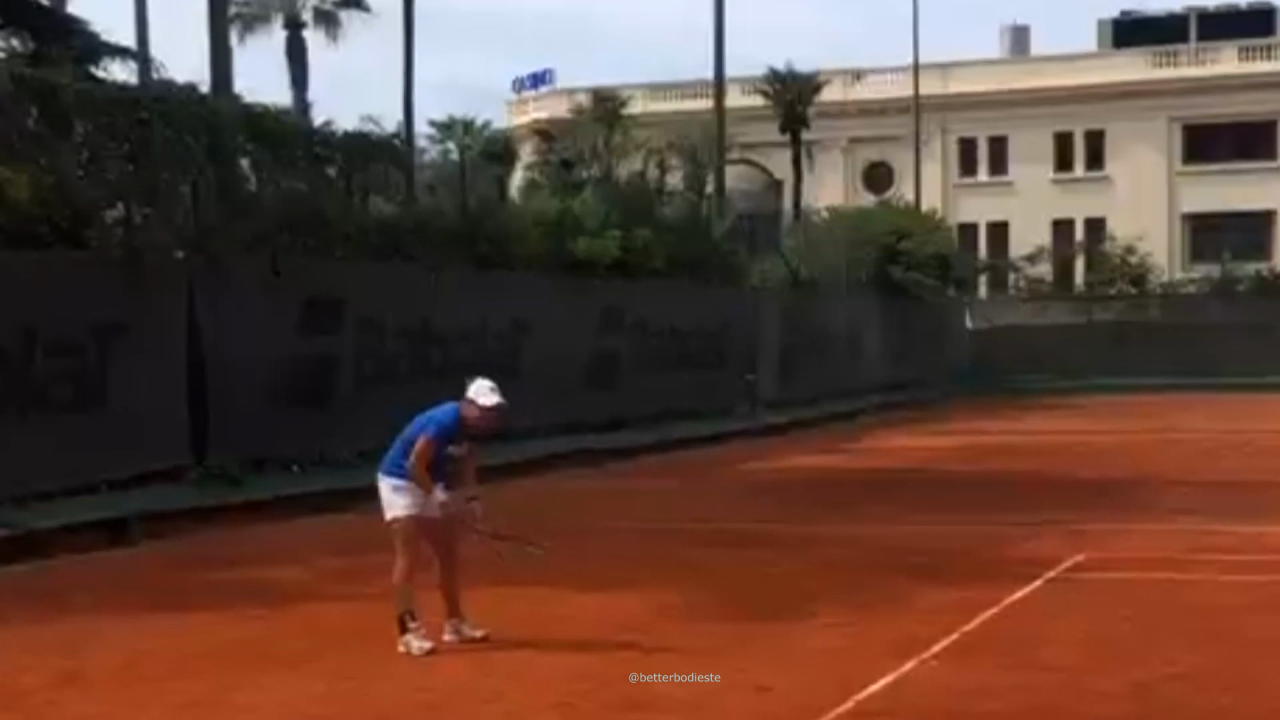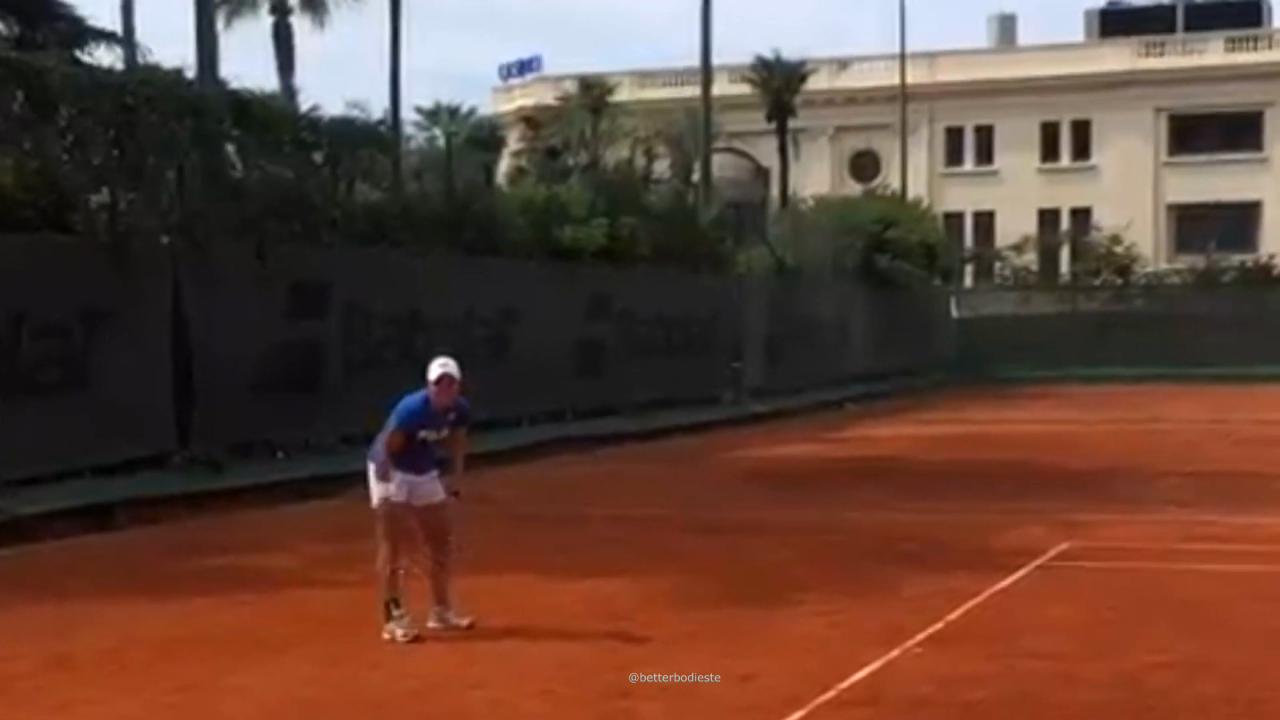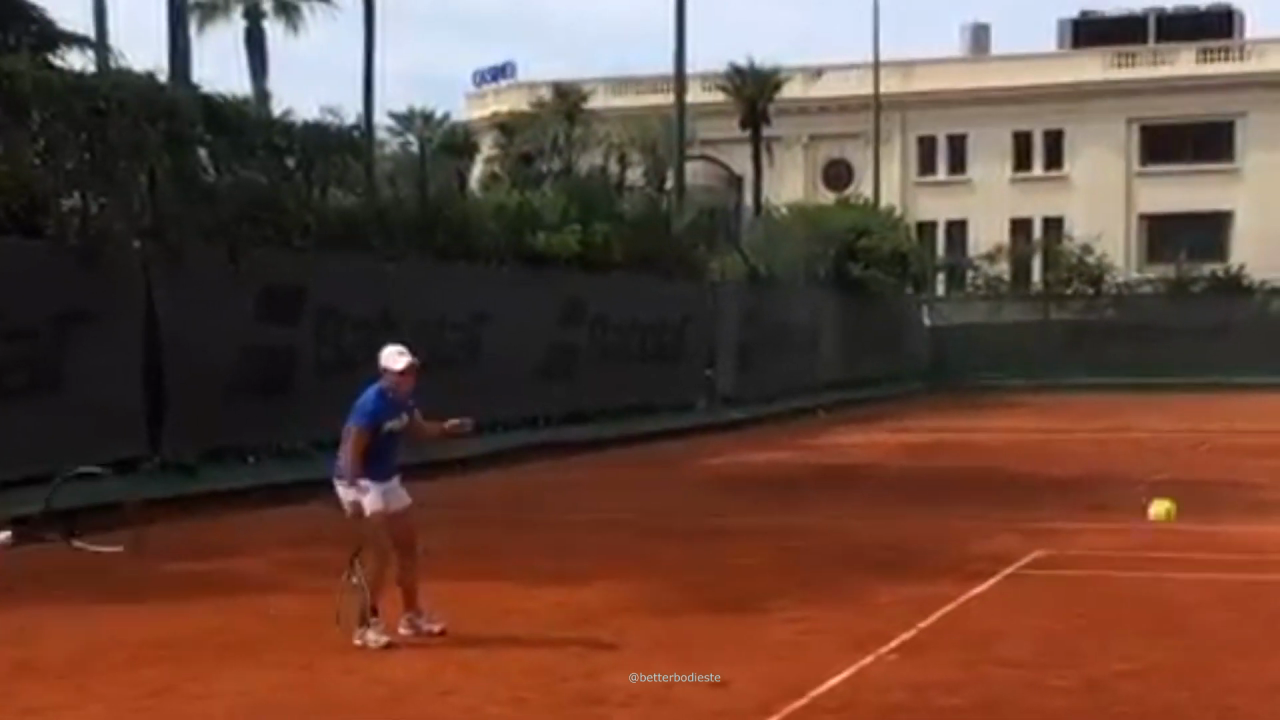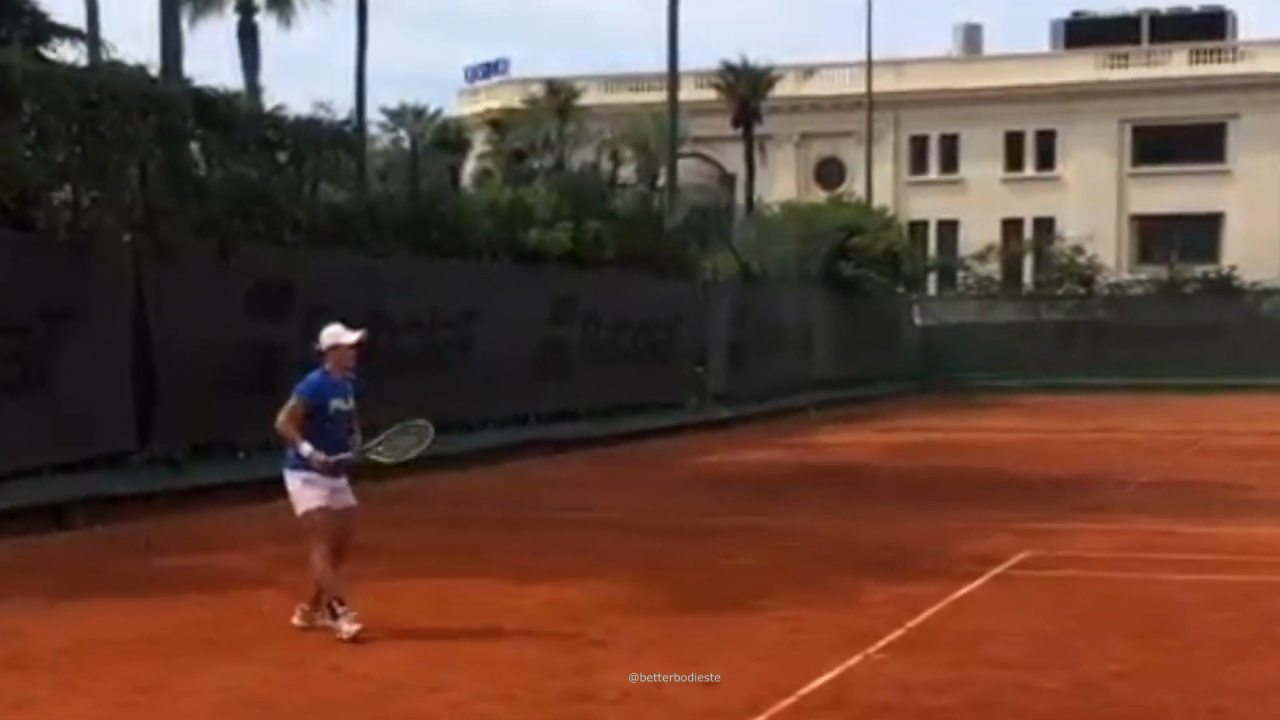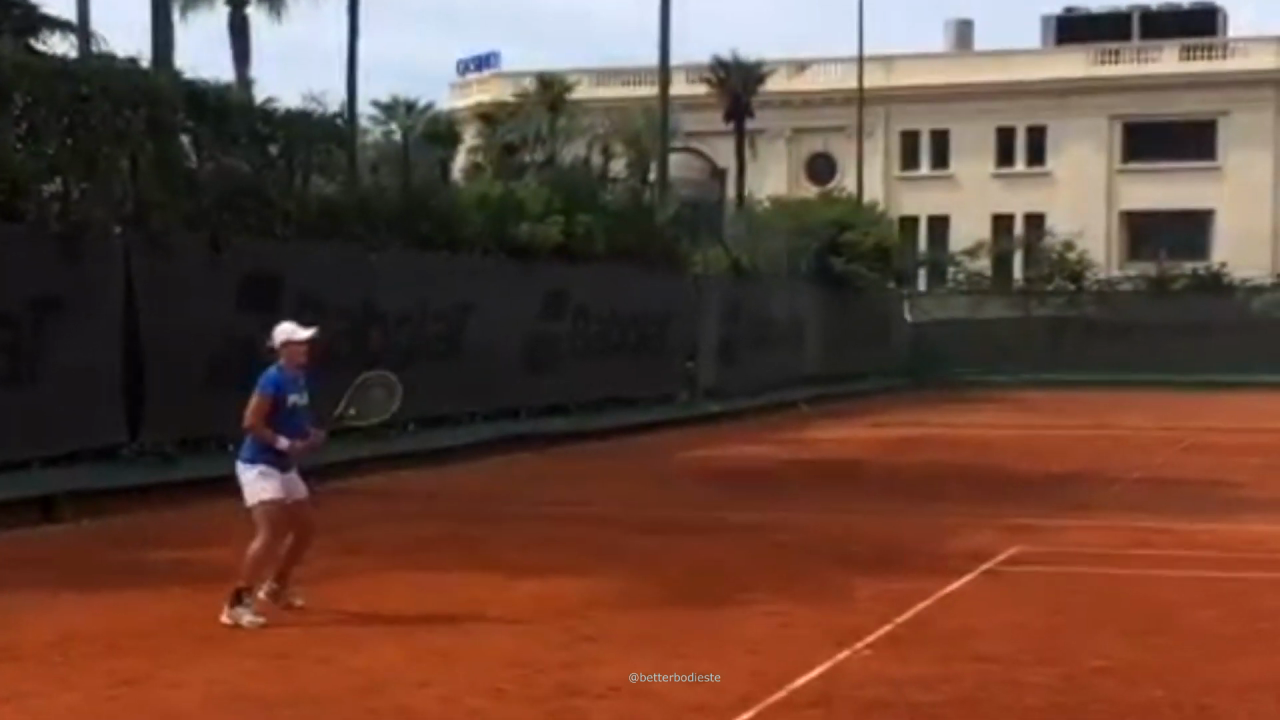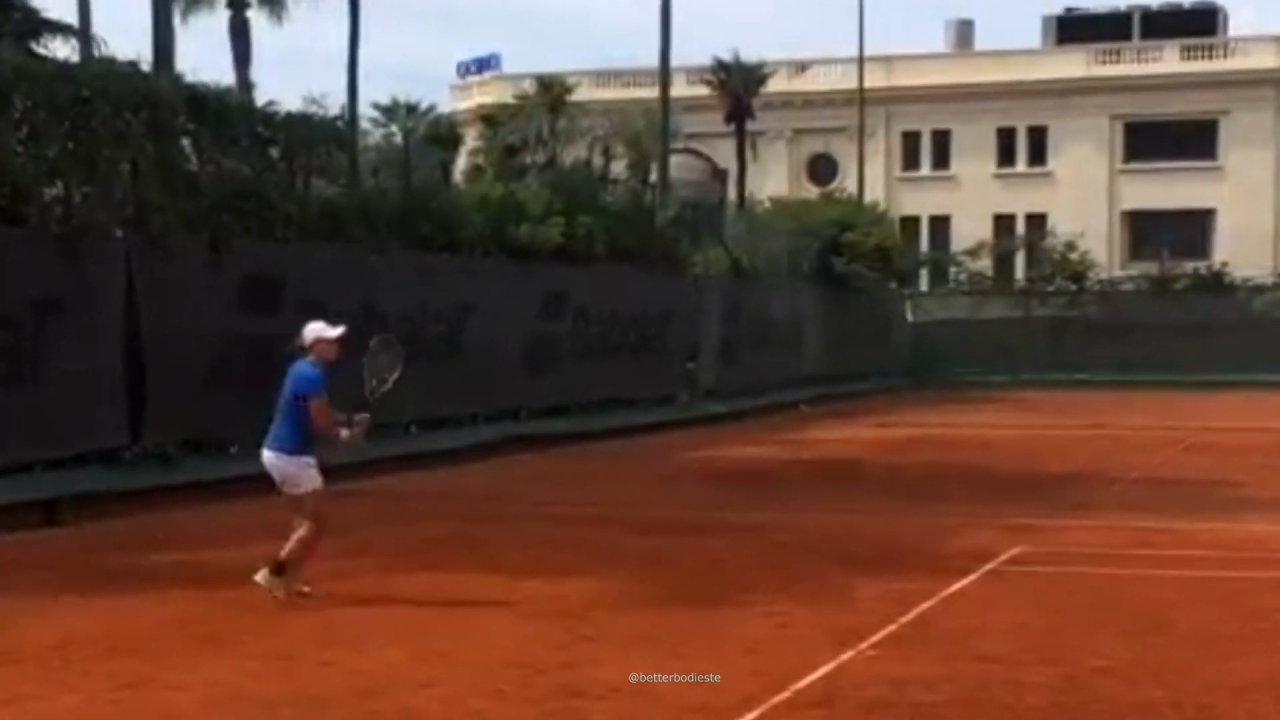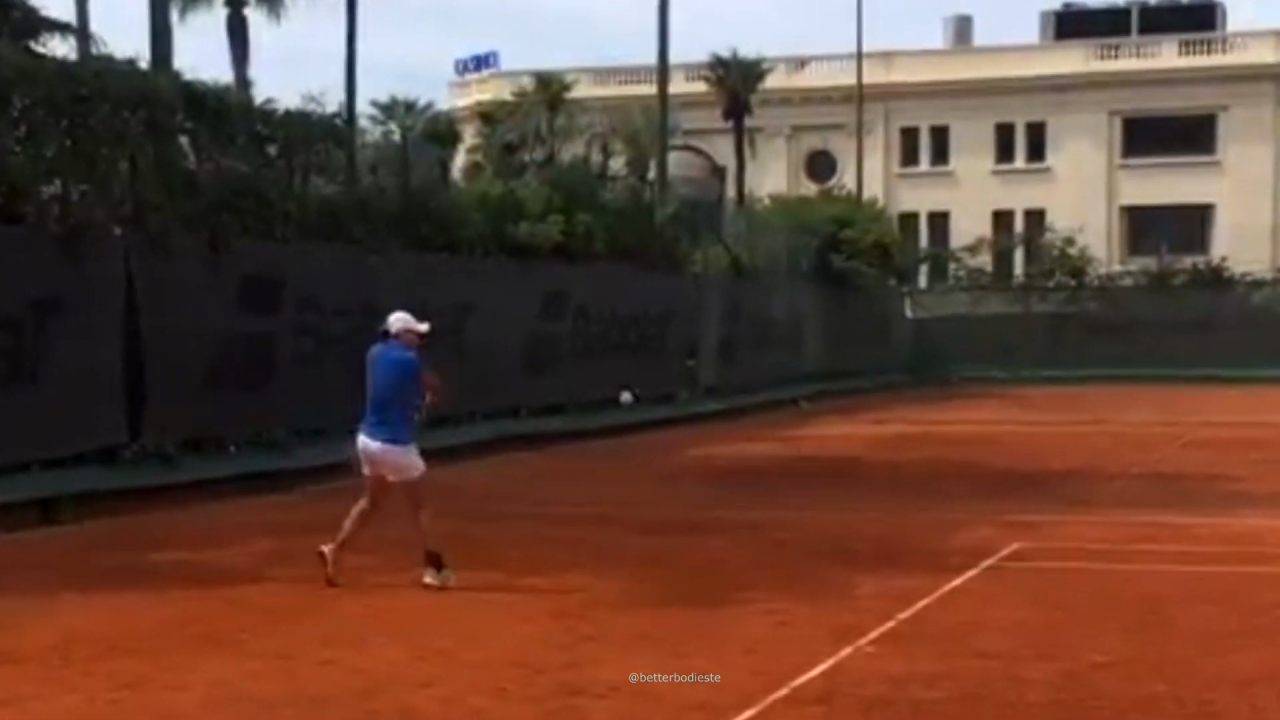
dt=0.7s
person 1, frame 1
left shoulder: (470, 425)
right shoulder: (444, 422)
left elbow: (465, 462)
right elbow: (414, 465)
left wrist: (471, 497)
right wrist: (439, 497)
left hip: (430, 486)
right hip: (400, 482)
left knee: (449, 554)
right knee: (409, 557)
left ankle: (455, 623)
right ankle: (409, 631)
person 1, frame 2
left shoulder: (459, 409)
right shoulder: (411, 409)
left elbow: (457, 449)
right elbow: (384, 451)
left wrist: (452, 487)
right wrist: (383, 493)
left hip: (425, 474)
right hip: (391, 472)
left knee: (442, 542)
right knee: (392, 544)
left ankle: (441, 611)
right ankle: (394, 618)
person 1, frame 3
left shoulder: (404, 397)
right shoulder: (370, 404)
left elbow: (419, 428)
right elbow: (350, 452)
left wrist: (447, 428)
right wrist: (353, 497)
left hip: (388, 480)
right hip: (360, 482)
left knee: (407, 547)
right knee: (380, 551)
left ankle: (412, 617)
right ankle: (368, 626)
person 1, frame 4
left shoulder: (349, 383)
right shoulder: (313, 385)
right elbow: (283, 424)
left wrist: (356, 437)
right wrist: (308, 452)
left hip: (336, 474)
right hip: (306, 474)
left knee: (341, 545)
right knee: (324, 544)
left ankle: (310, 610)
right ankle: (339, 615)
person 1, frame 5
left shoulder: (300, 378)
right shoulder: (272, 380)
right elbow: (250, 423)
left wrist: (309, 433)
right wrist: (285, 443)
left hip: (285, 467)
right hip: (259, 466)
left knee: (304, 530)
right knee: (270, 535)
left ankle: (276, 587)
right ankle: (238, 603)
person 1, frame 6
left shoulder: (302, 369)
right shoulder: (313, 376)
right elbow: (319, 424)
left wrist: (346, 421)
right wrist: (346, 434)
left hip: (275, 452)
right hip: (292, 457)
left knee: (305, 519)
right knee: (313, 524)
left ankle: (287, 578)
right ankle: (274, 573)
person 1, frame 7
left shoulder: (375, 354)
right shoulder: (409, 360)
right elbow: (431, 385)
left wrist: (415, 402)
right wrist: (426, 399)
left hip: (368, 439)
right hip: (395, 445)
left knee: (370, 502)
right knee: (418, 507)
left ankle: (333, 550)
right ankle: (434, 568)
